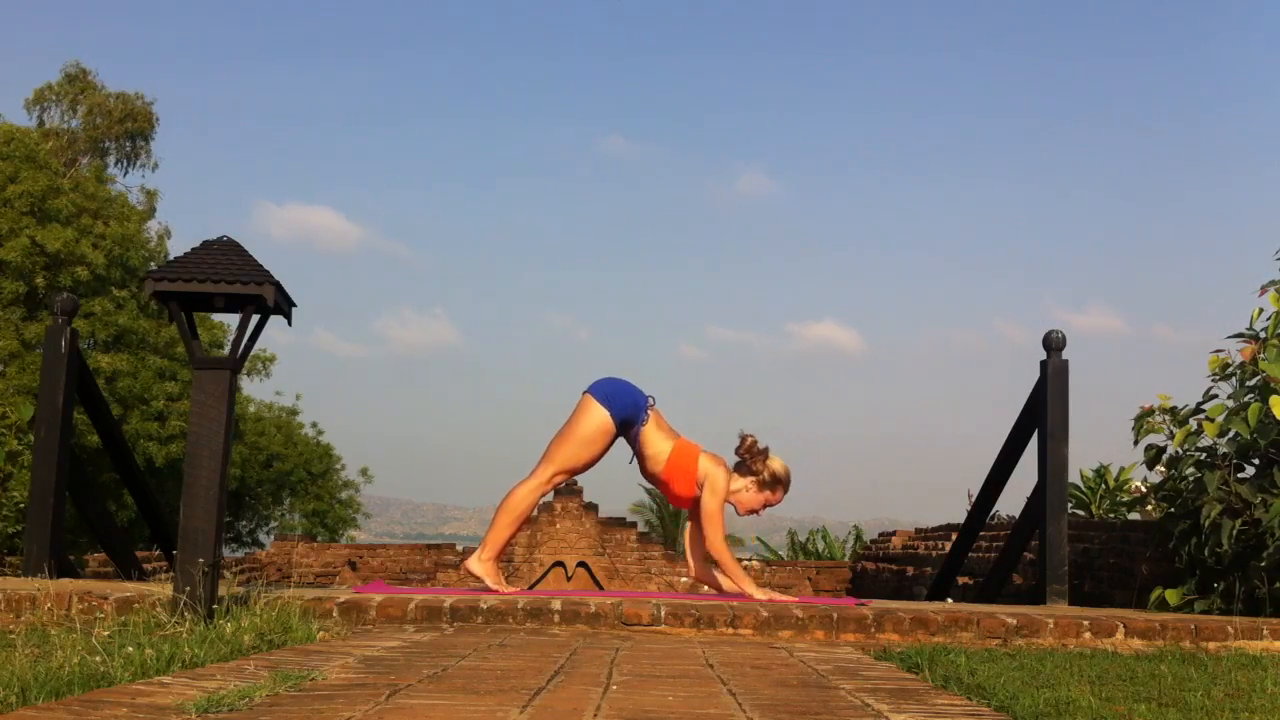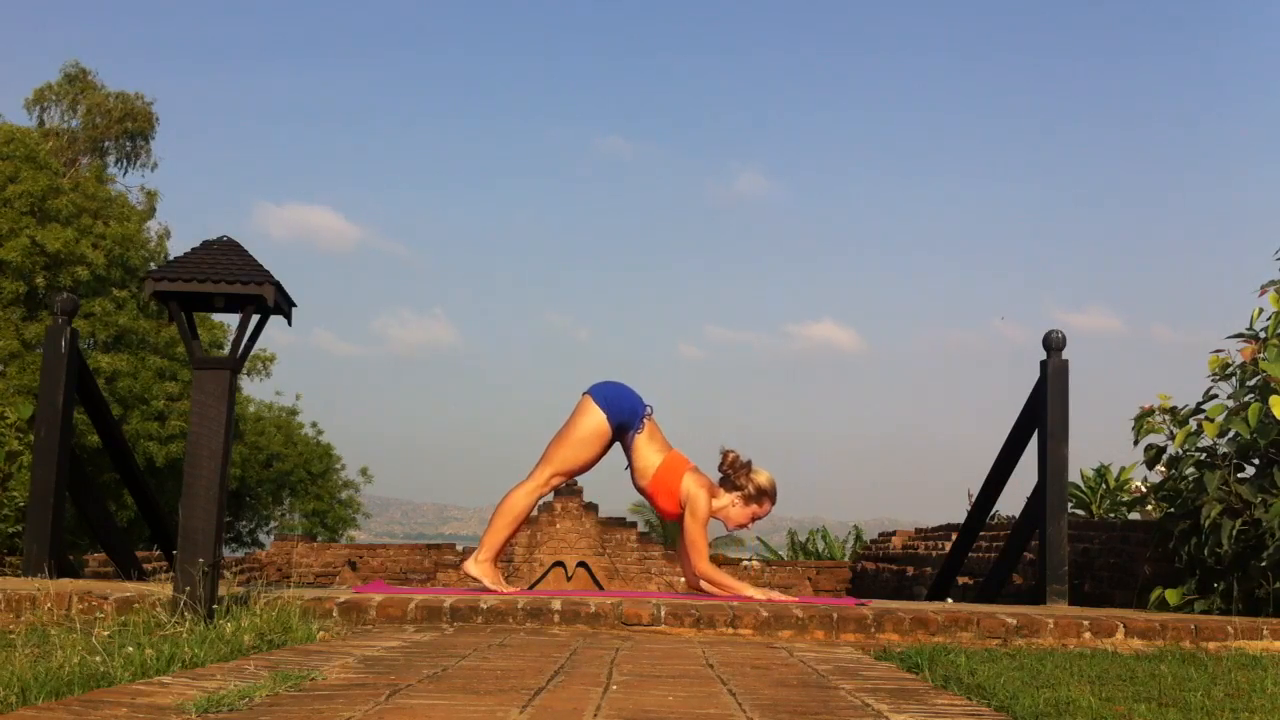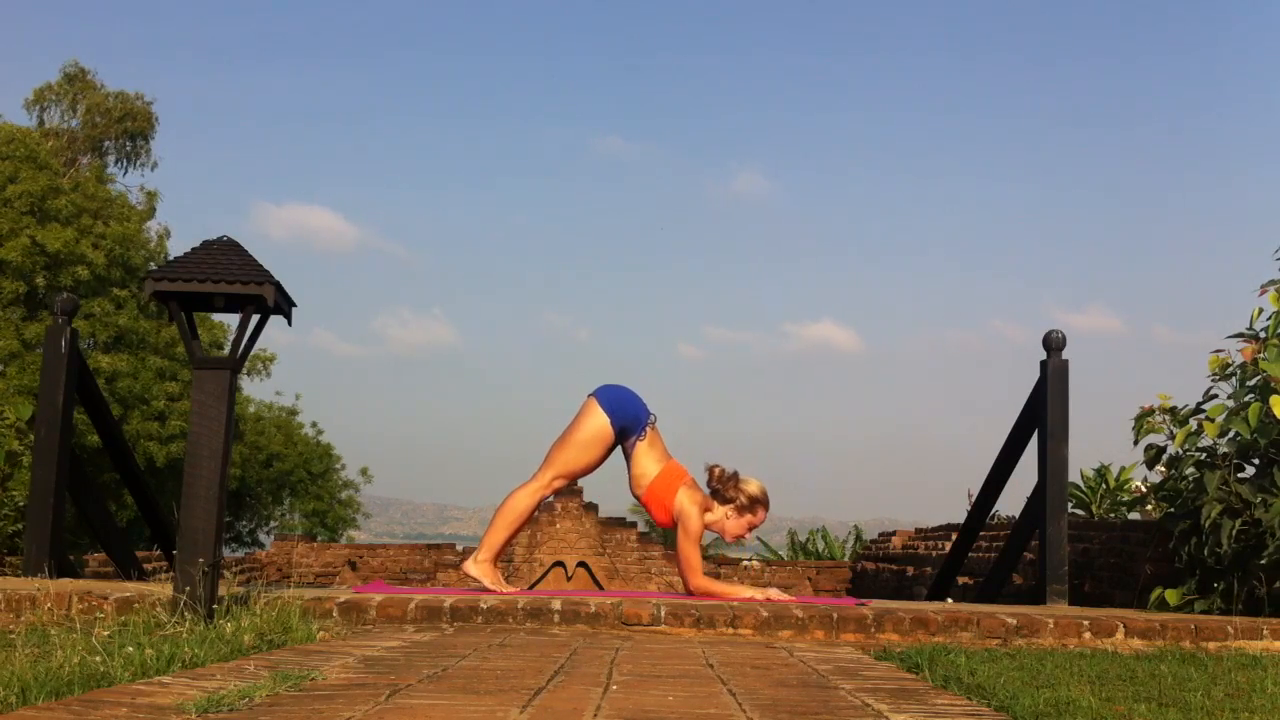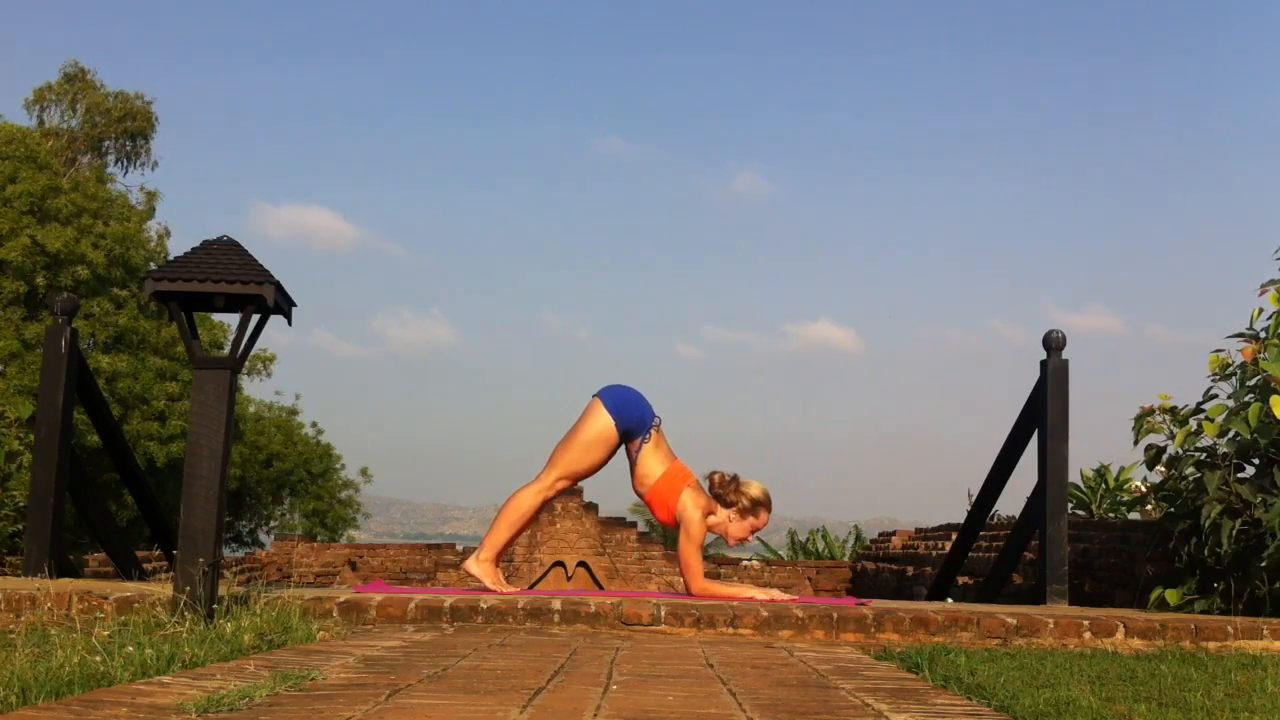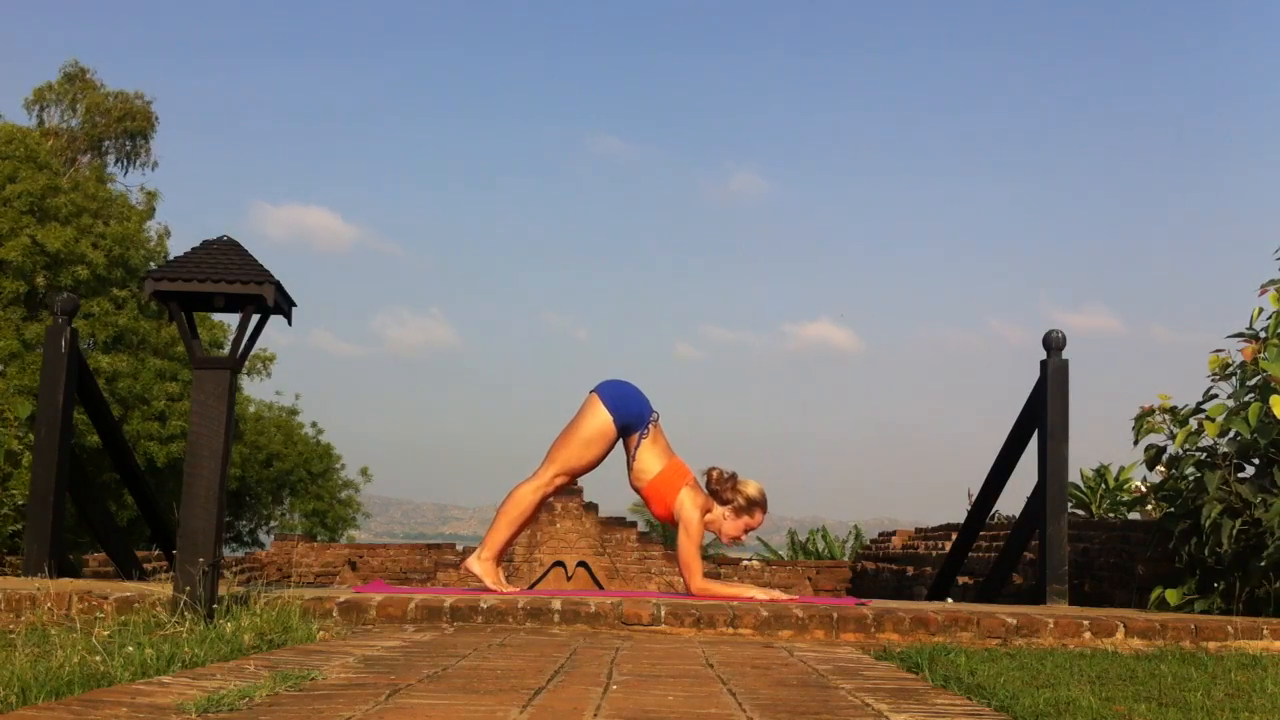
dt=0.3s
person 1, frame 1
left shoulder: (703, 493)
right shoulder: (716, 477)
left elbow: (699, 567)
right elbow: (716, 548)
left wrist: (746, 590)
right wrist: (752, 589)
left hip: (622, 409)
right hip: (617, 401)
left knee: (550, 479)
right knee: (545, 477)
left ankle: (490, 559)
right ankle: (484, 558)
person 1, frame 2
left shoulder: (698, 501)
right shoulder: (698, 496)
left elbow: (694, 577)
right elbow: (702, 567)
left wrist: (745, 593)
right wrist: (750, 591)
left hip: (619, 413)
right hip: (615, 405)
left knee: (546, 482)
right knee: (543, 480)
left ankle: (489, 562)
right ankle: (482, 559)
person 1, frame 3
left shoulder: (697, 509)
right shoulder: (691, 509)
left elbow: (694, 582)
right elbow: (696, 583)
left wrist: (752, 592)
right wrist: (752, 591)
left hip: (622, 415)
right hip: (617, 408)
left knee: (550, 484)
right knee: (545, 481)
left ankle: (488, 561)
right ankle: (481, 559)
person 1, frame 4
left shoulder: (700, 513)
right shoulder: (695, 512)
left elbow: (695, 583)
right elbow: (696, 586)
left wrist: (753, 592)
right wrist: (753, 591)
left hip: (627, 413)
right hip: (622, 409)
left knee: (554, 485)
right knee: (549, 482)
left ankle: (491, 560)
right ankle: (483, 558)
person 1, frame 5
left shoulder: (696, 508)
right shoulder: (692, 509)
left elbow: (695, 581)
right elbow: (696, 585)
left wrist: (750, 590)
right wrist: (752, 591)
left hip: (625, 408)
right hip: (620, 404)
left knee: (554, 482)
right knee: (548, 478)
left ankle: (493, 559)
right ankle: (484, 557)
